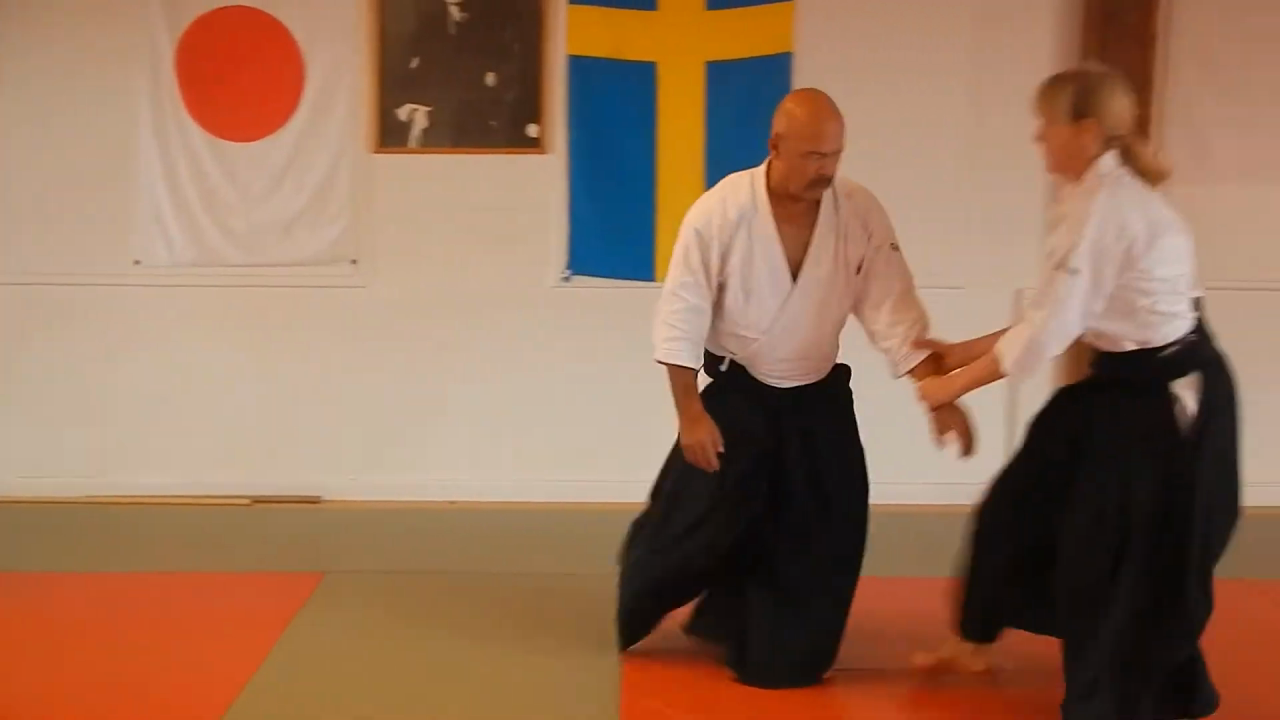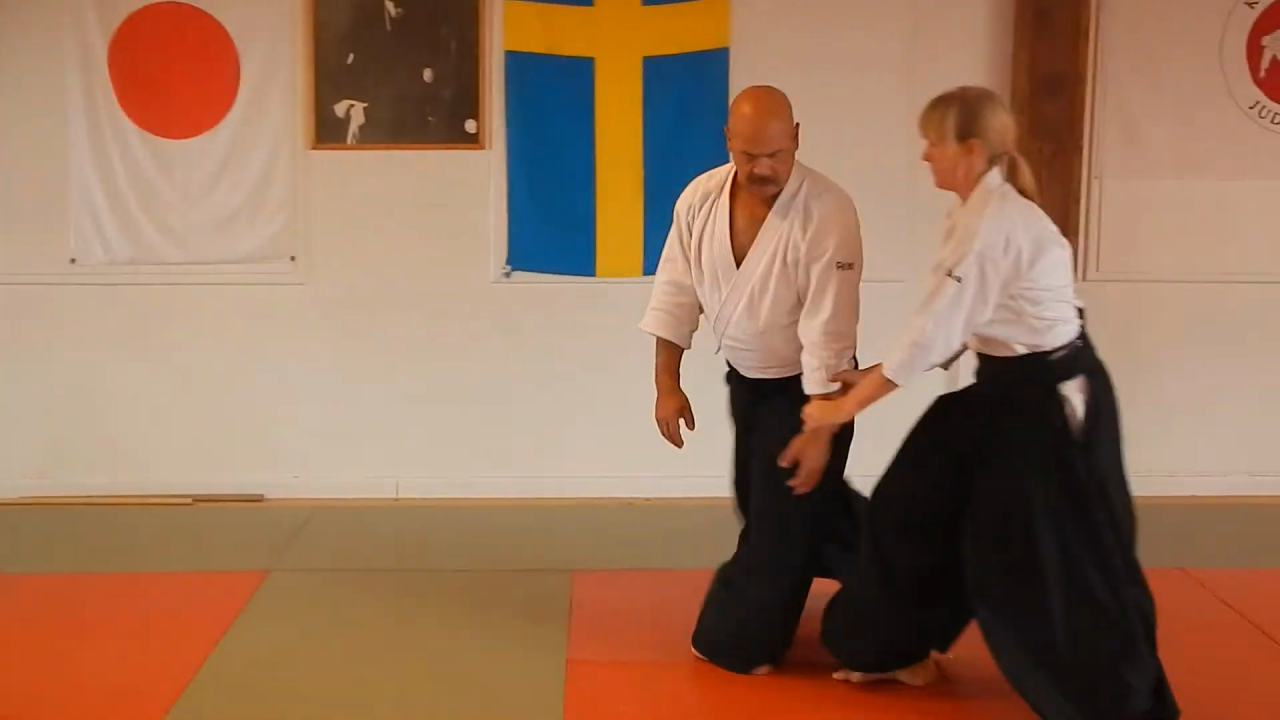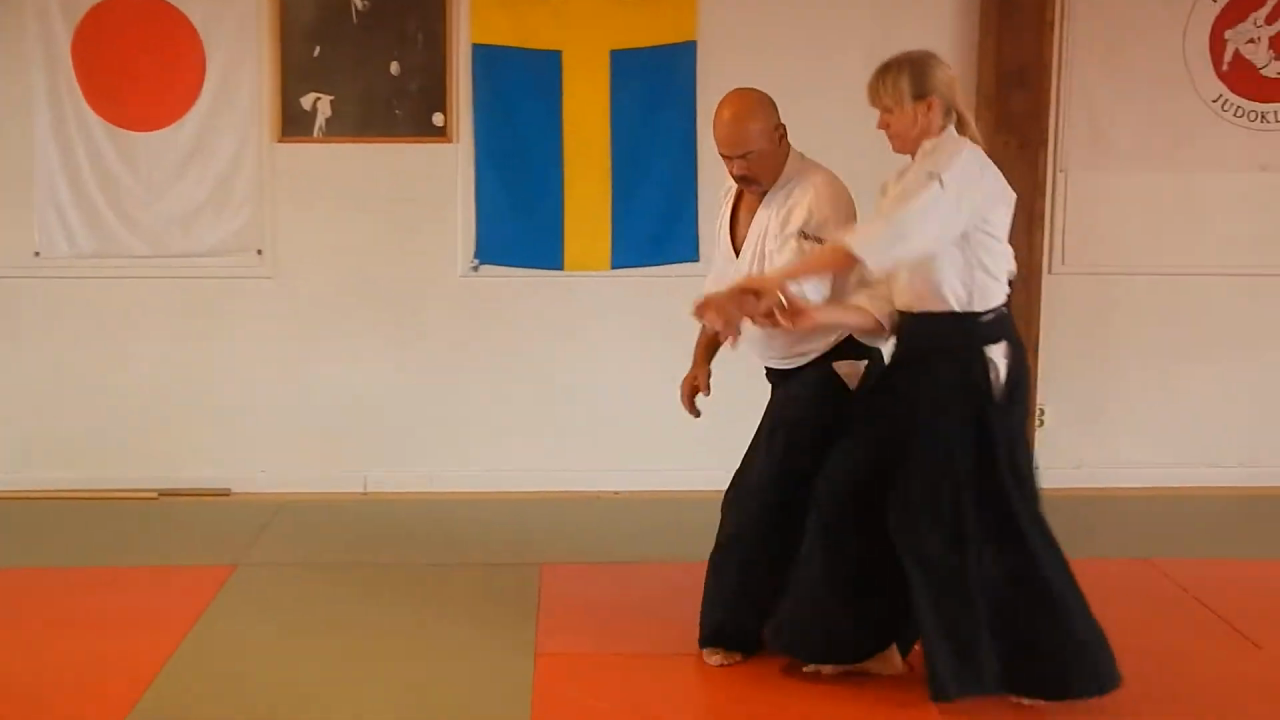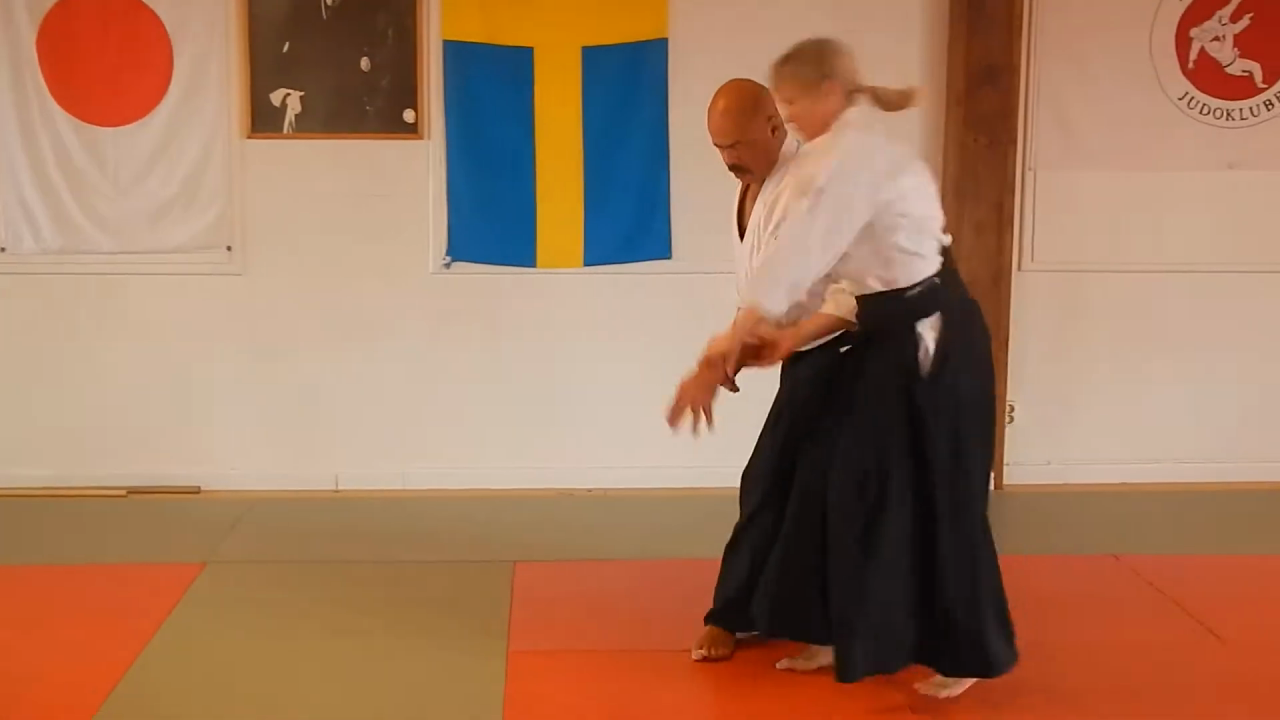
dt=0.2s
person 1, frame 1
left shoulder: (1100, 212)
right shoulder: (1107, 197)
left elbow: (1047, 333)
right elbow: (1059, 315)
left wrist: (955, 383)
right wrist: (968, 350)
left hip: (1171, 394)
right hip: (1133, 384)
left knee: (1152, 551)
right knee: (1025, 504)
right ankle: (977, 640)
person 1, frame 2
left shoulder: (993, 222)
right shoulder: (988, 214)
left elbow: (936, 333)
right elbow: (951, 328)
left wrist: (844, 407)
right wrist: (869, 376)
left hip: (1056, 401)
right hip: (1006, 392)
left knee: (1064, 559)
right knee: (919, 507)
right ankle: (905, 654)
person 1, frame 3
left shoulder: (960, 168)
right shoulder: (927, 173)
left elbow: (885, 238)
right elbow: (904, 291)
left wrist: (778, 276)
right wrist: (815, 314)
left hip: (972, 365)
right hip: (926, 359)
left knee: (984, 522)
right knee: (876, 496)
left ankle: (1052, 667)
right ankle: (875, 643)
person 1, frame 4
left shoulder: (842, 159)
right shoulder: (856, 155)
left elbow: (787, 263)
left wrist: (726, 348)
right wrist: (782, 332)
left hip: (921, 340)
right hip: (906, 331)
left knee: (916, 492)
right knee: (845, 480)
left ankle: (964, 651)
right ankle: (840, 634)
person 2, frame 1
left shoulder: (860, 213)
right shoulder: (720, 210)
left elbow: (891, 310)
right elbow: (680, 315)
right wrist: (689, 412)
left hip: (817, 396)
right hip: (733, 392)
left knee: (824, 528)
right knee: (697, 522)
left ankle: (778, 652)
person 2, frame 2
left shoulder: (828, 210)
right shoulder: (699, 198)
left elbow: (830, 325)
right elbow: (675, 293)
left wrist: (821, 425)
right wrist: (667, 383)
left hip: (806, 388)
right hip: (746, 380)
left knee: (786, 516)
right knee: (762, 508)
left ankle: (738, 637)
person 2, frame 3
left shoulder: (819, 196)
right shoulder: (734, 196)
left elbow: (833, 298)
right elbow: (727, 284)
right wrist: (701, 359)
left hip: (829, 371)
right hip: (789, 372)
left knee: (758, 500)
left ankle: (731, 630)
person 2, frame 4
right shoulder: (753, 183)
left elbow: (849, 291)
right wrist: (730, 346)
left hip: (835, 355)
right hip: (809, 355)
left knee: (775, 483)
left ankle: (735, 615)
